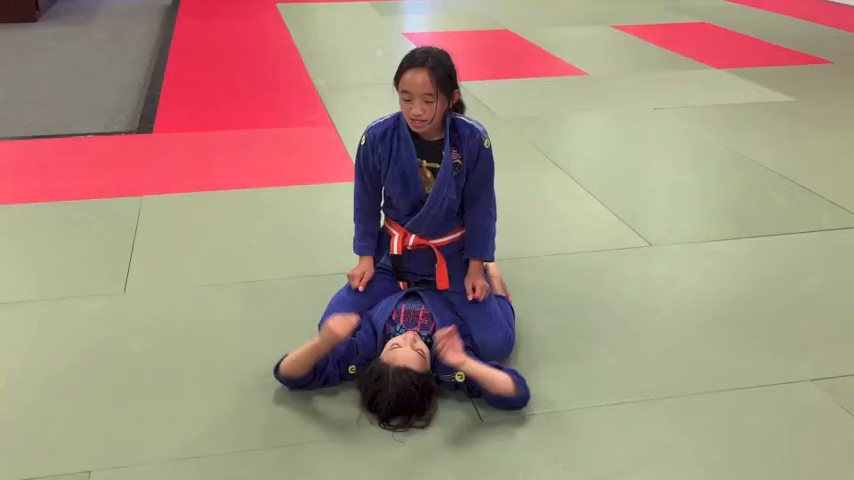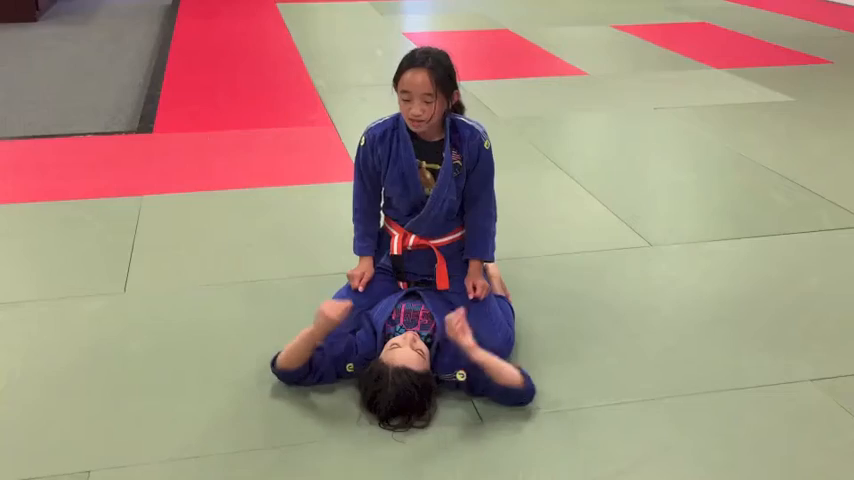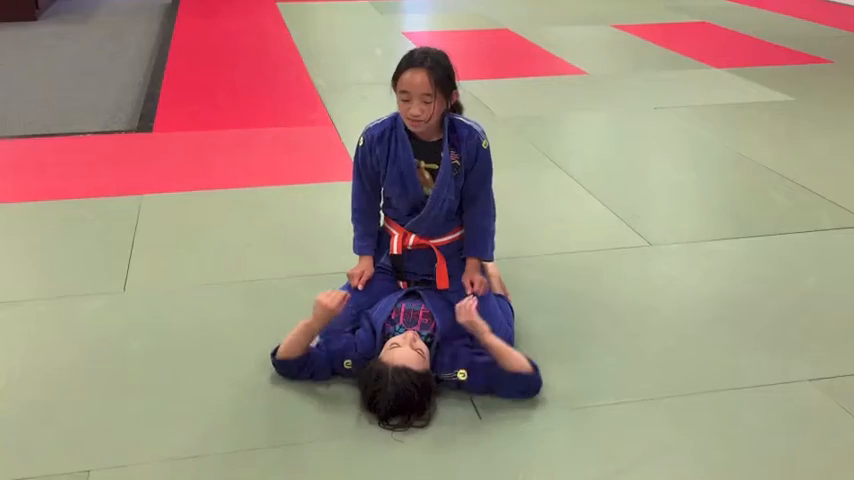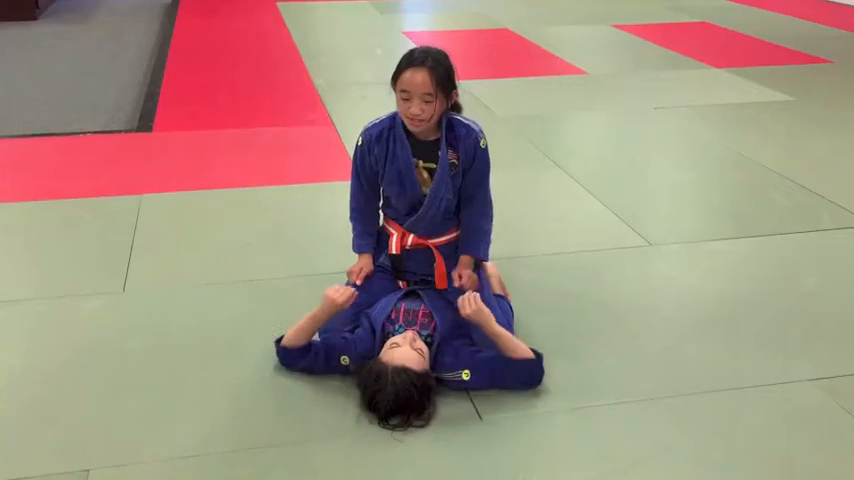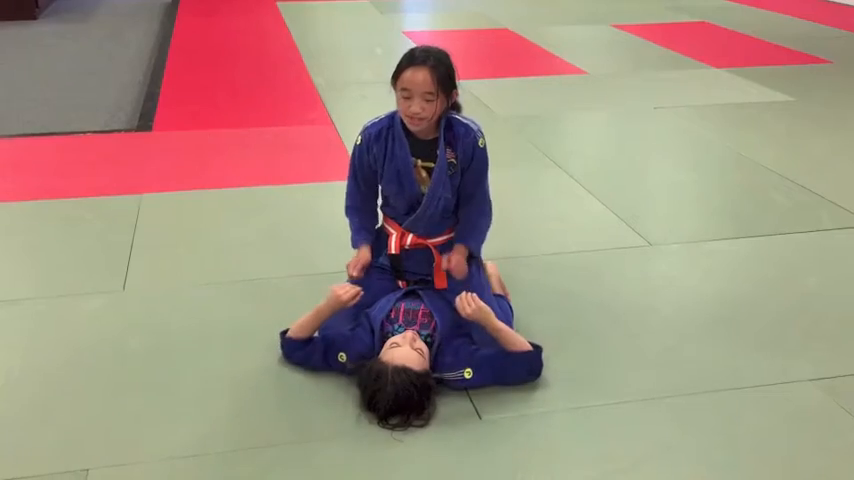
dt=0.1s
person 1, frame 1
left shoulder: (473, 140)
right shoulder: (378, 138)
left elbow: (480, 207)
right elbow: (366, 201)
left wrist: (476, 269)
right wrist: (366, 256)
left hip: (453, 253)
right hip: (396, 252)
left knee: (490, 347)
person 1, frame 2
left shoulder: (473, 140)
right shoulder: (376, 139)
left elbow: (481, 207)
right elbow: (365, 202)
left wrist: (475, 266)
right wrist: (365, 258)
left hip: (453, 252)
right hip: (395, 251)
person 1, frame 3
left shoulder: (471, 141)
right shoulder: (376, 139)
left elbow: (480, 207)
right elbow: (365, 202)
left wrist: (474, 265)
right wrist: (365, 255)
left hip: (453, 253)
right hip: (395, 249)
person 1, frame 4
left shoulder: (468, 140)
right shoulder: (375, 139)
left elbow: (476, 206)
right elbow: (364, 201)
left wrist: (467, 261)
right wrist: (365, 253)
left hip: (451, 251)
right hip: (393, 250)
person 1, frame 5
left shoulder: (467, 139)
right shoulder: (374, 137)
left elbow: (476, 202)
right elbow: (361, 196)
left wrist: (462, 250)
right wrist: (362, 245)
left hip: (451, 248)
right hip: (392, 249)
person 2, frame 1
left shoulder: (362, 353)
right shoulder: (449, 367)
left elbow: (288, 374)
right elbow: (517, 395)
left wrist: (324, 342)
right wrist: (466, 365)
right ankle: (490, 273)
person 2, frame 2
left shoulder: (362, 353)
right shoulder: (450, 364)
left elbow: (285, 369)
right elbow: (521, 390)
left wrist: (317, 330)
right wrist: (473, 350)
right ankle: (490, 274)
person 2, frame 3
left shoulder: (360, 352)
right shoulder: (450, 364)
left elbow: (287, 363)
right elbow: (528, 381)
left wrist: (314, 321)
right wrist: (483, 334)
right ankle: (489, 273)
person 2, frame 4
left shoulder: (360, 352)
right shoulder: (452, 364)
left elbow: (291, 354)
right elbow: (531, 370)
left wrist: (321, 313)
right wrist: (488, 324)
right ankle: (489, 273)
person 2, frame 5
left shoulder: (359, 352)
right shoulder: (452, 364)
left elbow: (294, 346)
right elbow: (529, 363)
left wrist: (327, 306)
right wrist: (489, 321)
right ankle: (488, 273)
